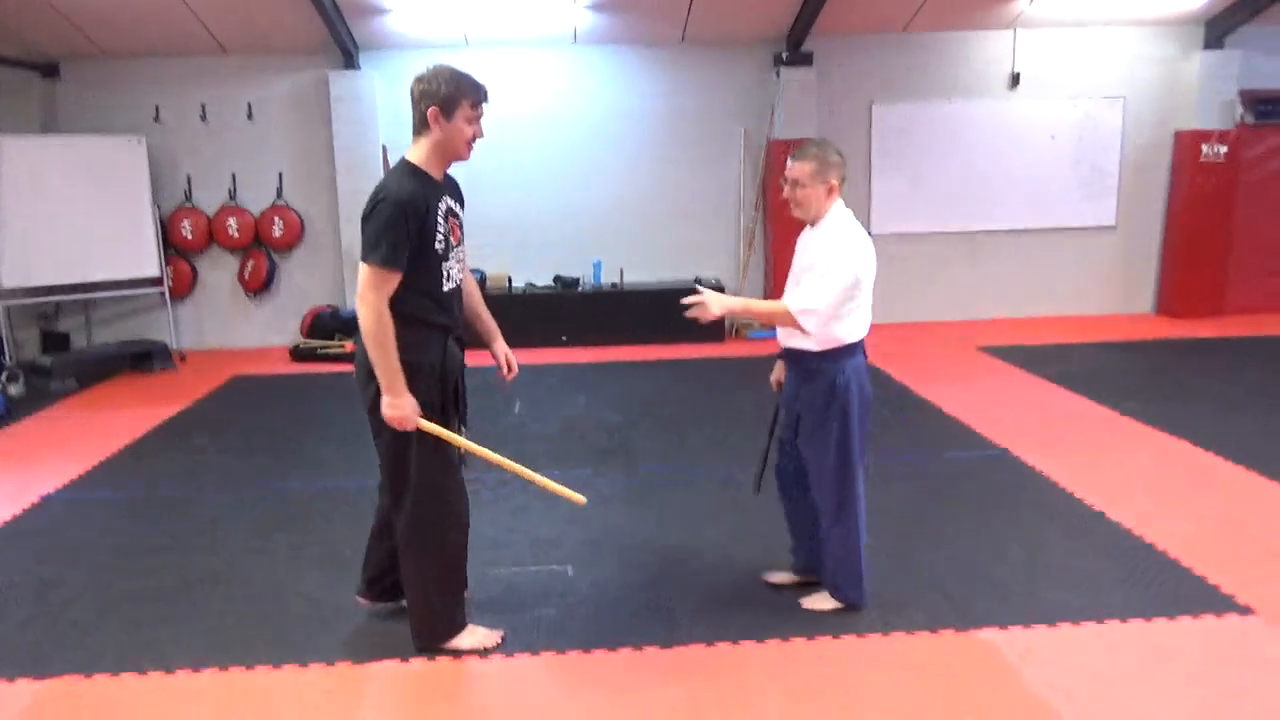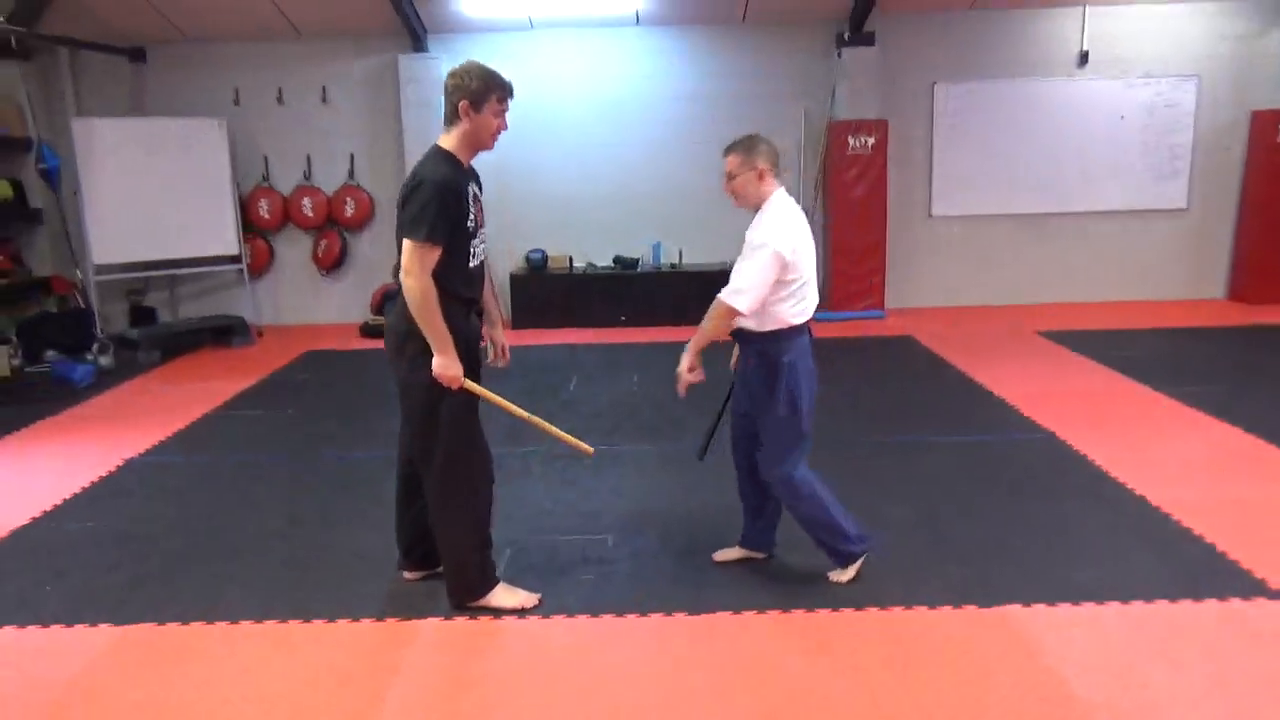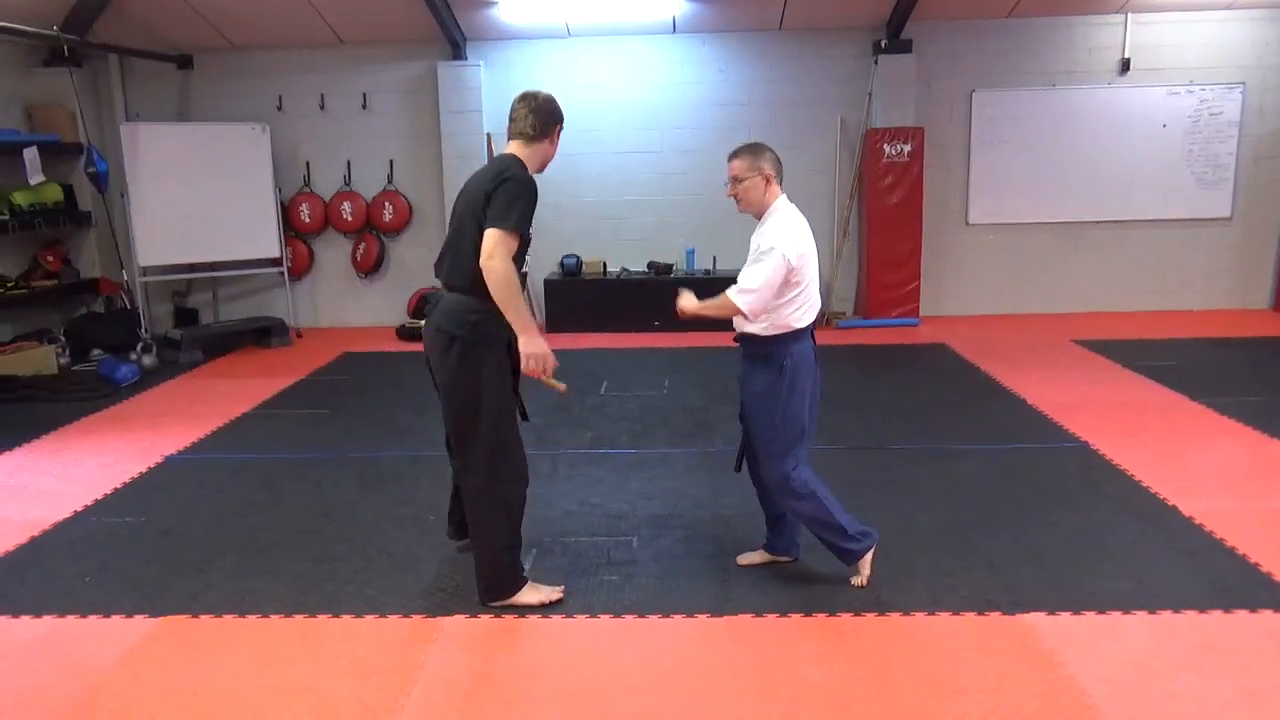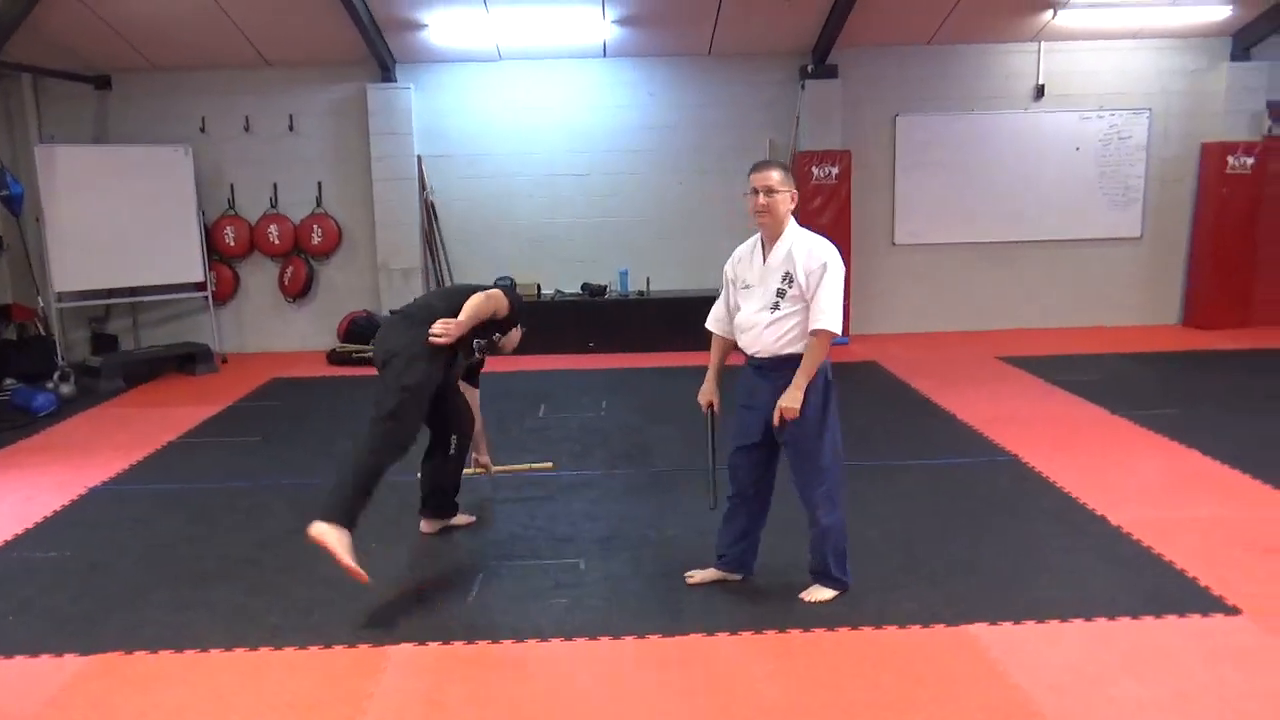
dt=0.7s
person 1, frame 1
left shoulder: (447, 188)
right shoulder: (399, 198)
right elbow: (371, 299)
left wrist: (493, 337)
right wrist: (392, 390)
left hip: (435, 357)
right hip: (406, 364)
left knee: (409, 480)
right knee: (433, 495)
left ankle: (381, 583)
right ankle: (439, 623)
person 1, frame 2
left shoulder: (466, 175)
right shoulder: (435, 181)
right elbow: (415, 273)
left wrist: (492, 323)
right wrist: (443, 351)
left hip: (452, 330)
right hip: (429, 339)
left knee: (424, 449)
right knee: (460, 459)
left ankle: (420, 556)
right ankle: (474, 582)
person 1, frame 3
left shoulder: (491, 174)
right shoulder: (518, 180)
right elbow: (494, 258)
right wrist: (528, 333)
left hip: (453, 325)
right hip: (473, 333)
left knee: (473, 442)
right knee: (497, 458)
left ankle: (465, 522)
right ankle: (502, 583)
person 1, frame 4
left shoulder: (473, 345)
right shoulder: (511, 306)
right elbow: (488, 299)
right wrist: (463, 325)
right hip: (411, 342)
left knee: (459, 424)
right knee: (393, 428)
left ankle: (437, 511)
right ankle: (334, 524)
person 2, frame 1
left shoulder: (842, 243)
right shoulder: (814, 232)
left elbow: (801, 311)
left wrist: (728, 306)
right wrist: (786, 359)
left hip: (833, 377)
right hip: (808, 370)
left knee: (834, 484)
right knee: (793, 470)
left ankle: (846, 587)
right ankle: (809, 562)
person 2, frame 2
left shoulder: (776, 229)
right shoulder: (774, 217)
left elbow: (734, 301)
left wrist: (692, 350)
right wrist: (744, 344)
left hip: (779, 356)
right hip: (764, 349)
left knee: (781, 465)
right knee: (748, 452)
left ankle: (849, 546)
right ankle: (756, 540)
person 2, frame 3
left shoulder: (780, 236)
right shoulder: (776, 225)
left elbow: (741, 303)
left wrist: (694, 306)
left hip: (781, 361)
right hip: (767, 357)
left knee: (783, 467)
right knee: (761, 458)
left ankle: (855, 544)
right ankle: (780, 544)
person 2, frame 4
left shoulder: (816, 251)
right shoulder: (741, 257)
left elbow: (824, 329)
right elbow: (724, 324)
left wrist: (798, 389)
right wrist: (711, 380)
left hip: (801, 378)
right hip: (756, 378)
left knee: (819, 482)
right knee: (746, 476)
left ankle: (831, 575)
right ankle: (732, 562)
